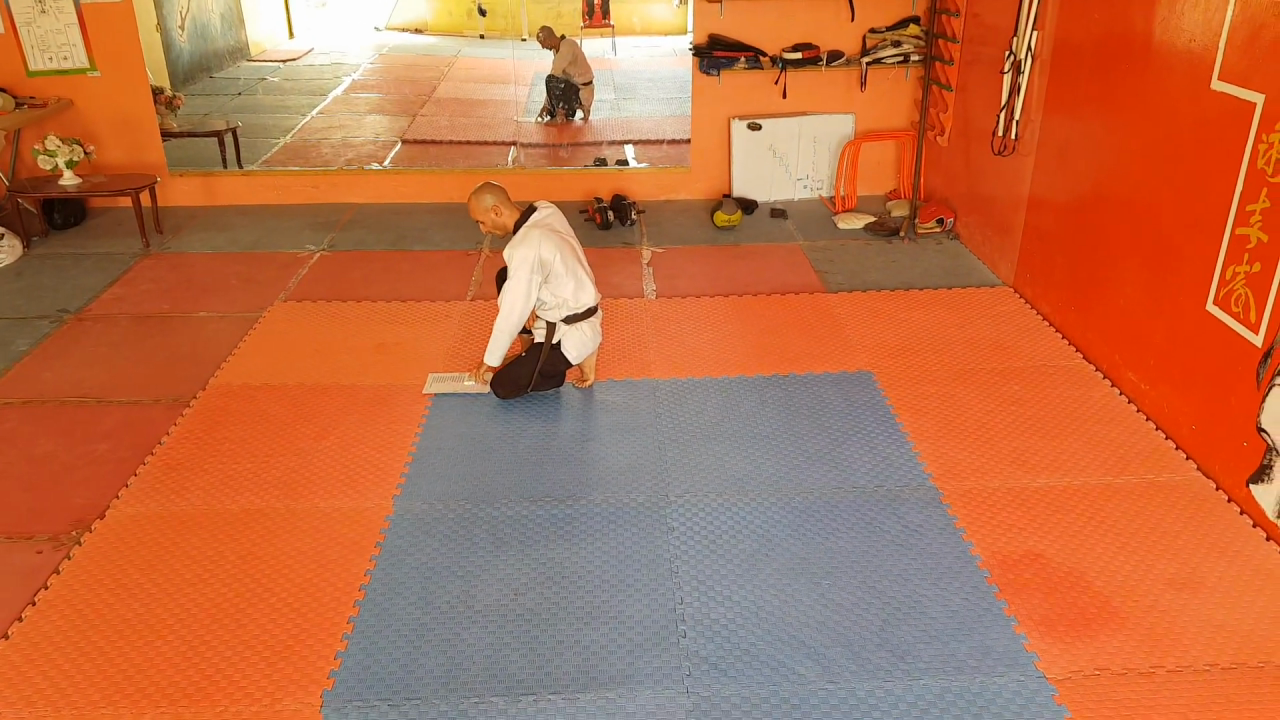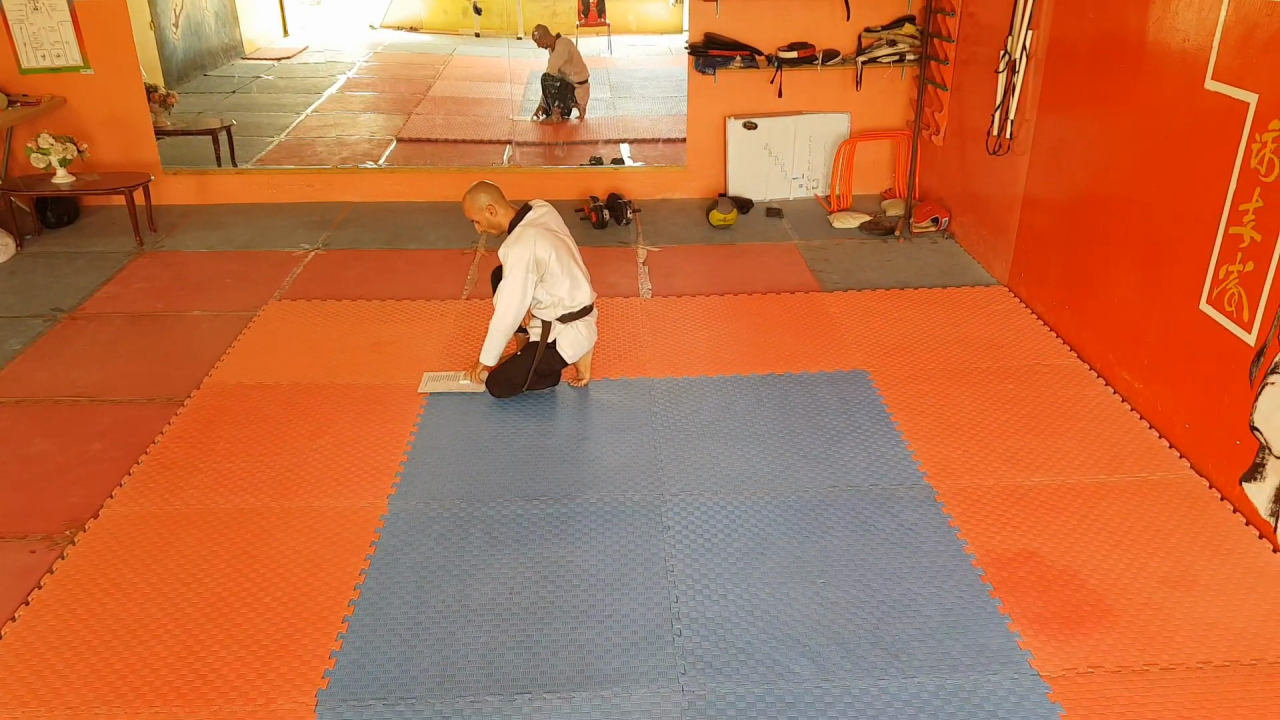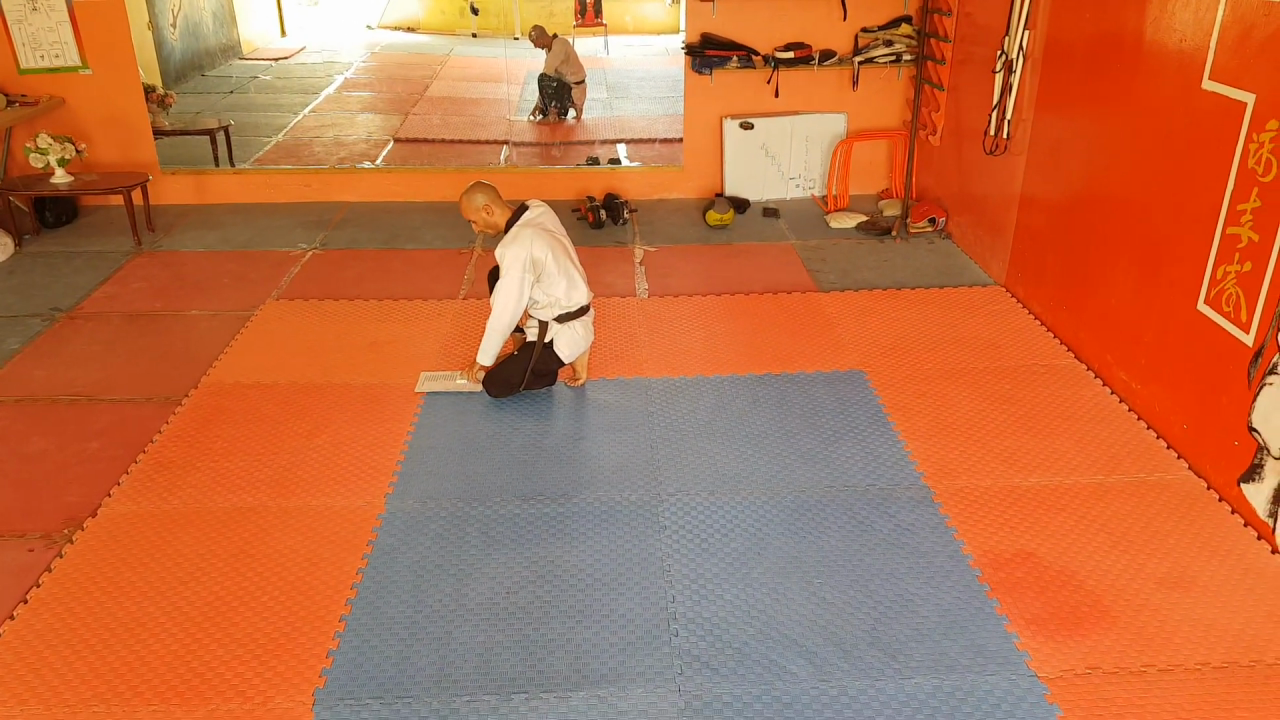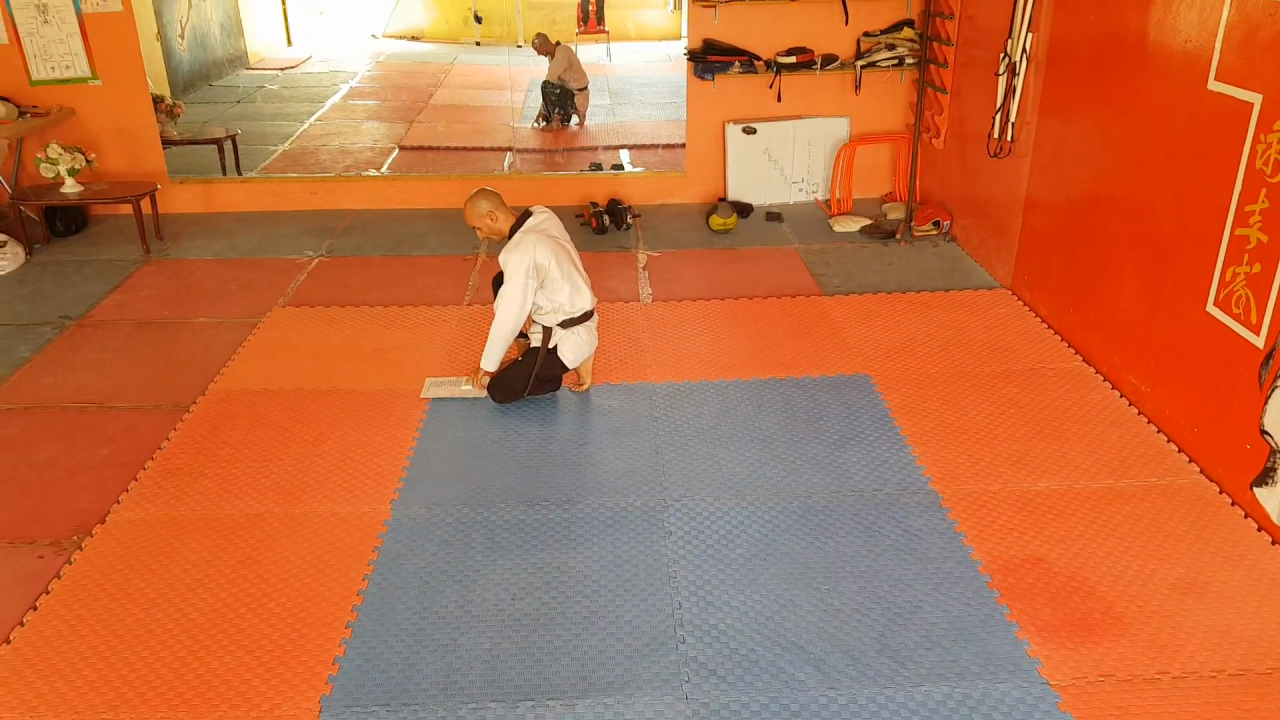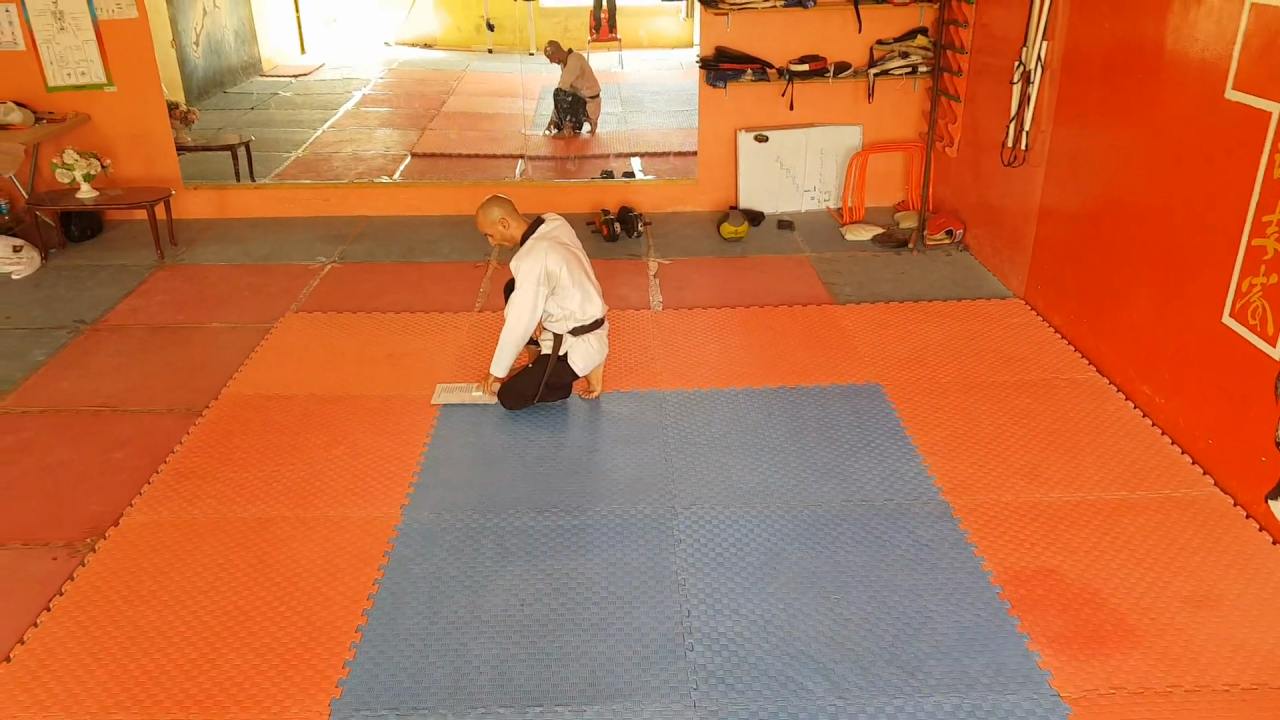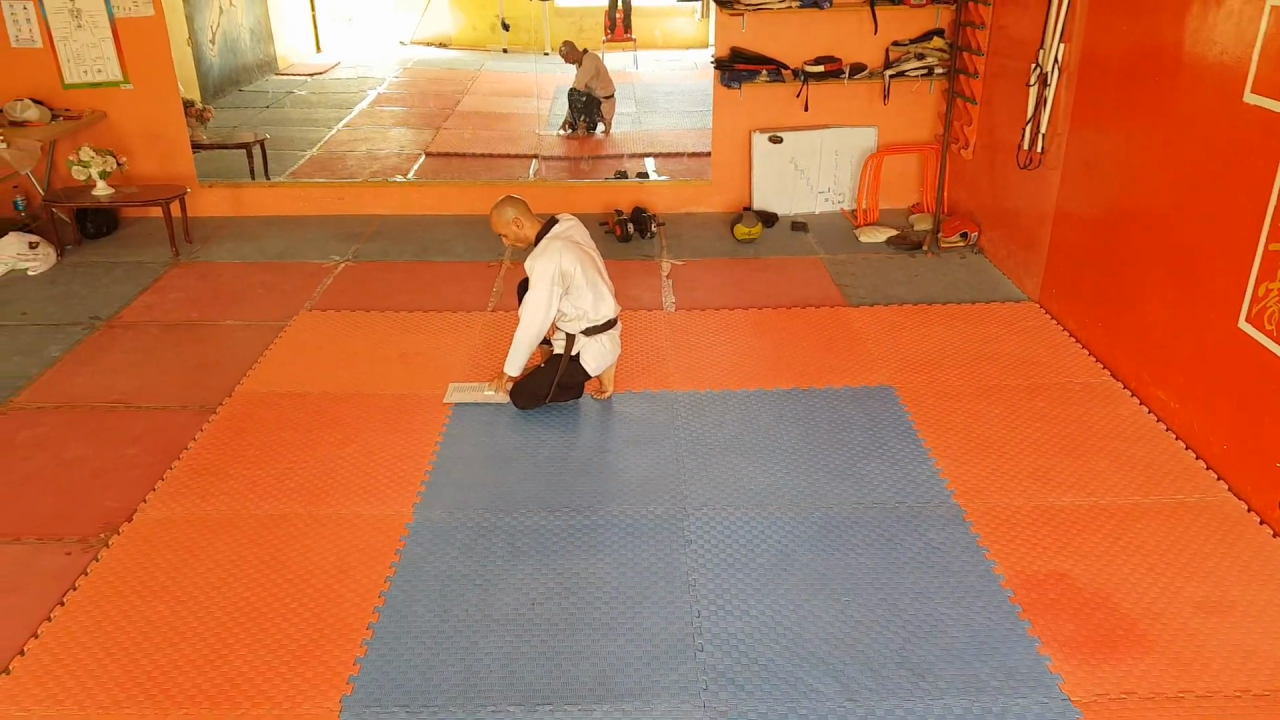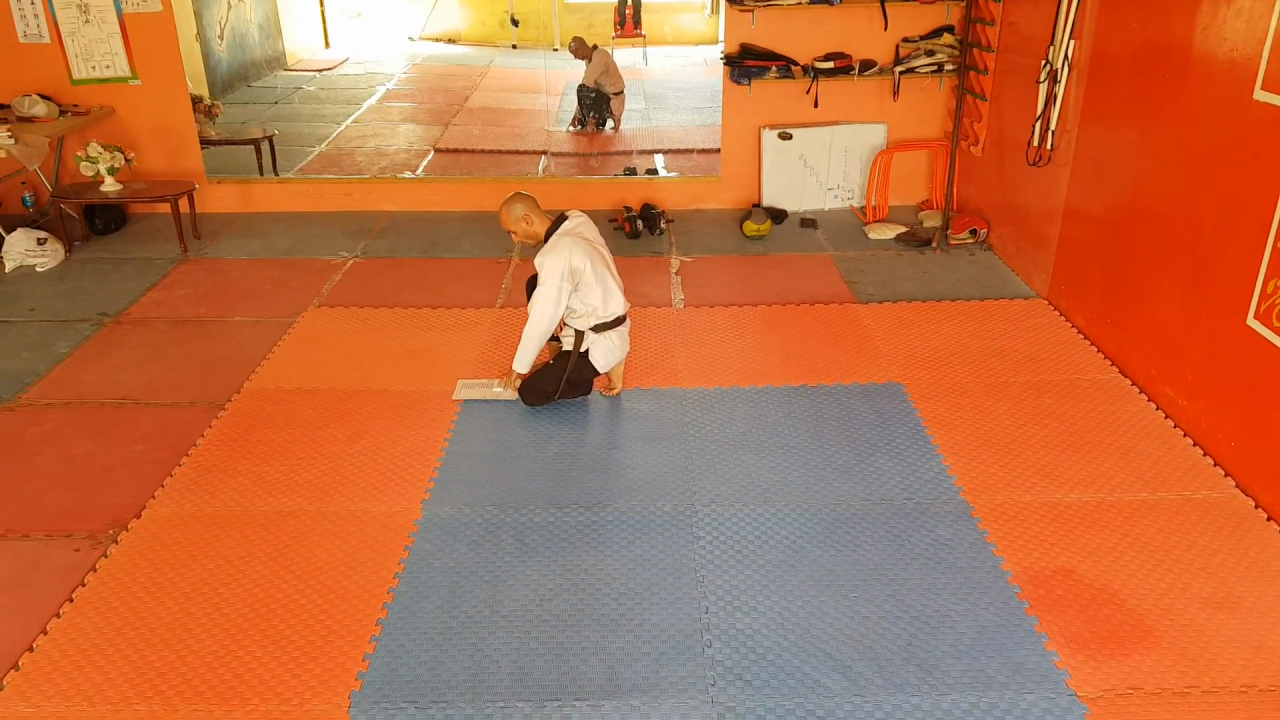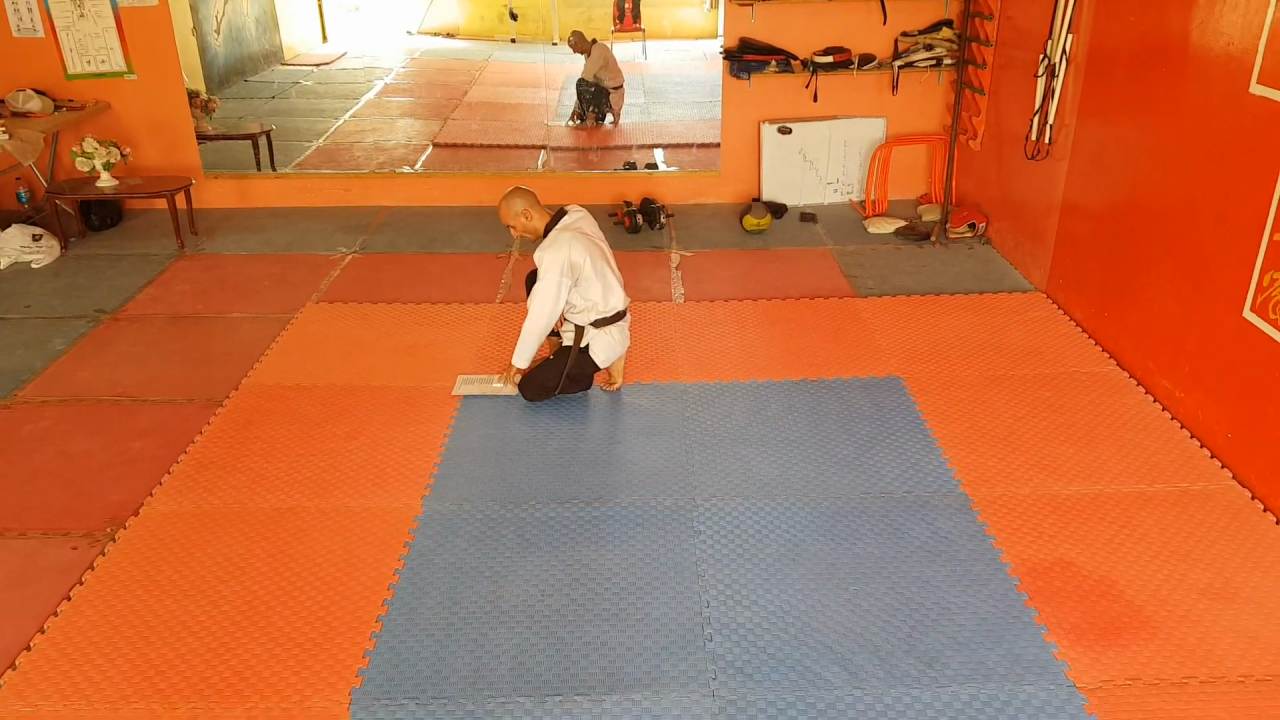
dt=0.2s
person 1, frame 1
left shoulder: (526, 249)
right shoulder: (546, 210)
left elbow: (511, 315)
left wrist: (490, 361)
right wrist: (528, 303)
left hip: (573, 334)
right hip: (576, 306)
left knee: (502, 386)
right knee: (506, 278)
left ankle: (578, 356)
right ankle: (530, 350)
person 1, frame 2
left shoulder: (521, 248)
right shoulder: (541, 209)
left elbow: (507, 314)
left wrist: (485, 360)
right wrist: (524, 301)
left hip: (568, 333)
right hip: (573, 307)
left knee: (498, 386)
right knee: (501, 277)
left ankle: (573, 354)
right ankle: (525, 349)
person 1, frame 3
left shoulder: (517, 248)
right shoulder: (538, 209)
left elbow: (504, 314)
left wrist: (482, 360)
right wrist: (519, 300)
left hip: (564, 332)
right hip: (568, 305)
left knee: (494, 385)
right knee: (498, 277)
left ankle: (569, 354)
right ankle: (522, 349)
person 1, frame 4
left shoulder: (521, 253)
right shoulder: (542, 215)
left elbow: (507, 320)
left wrist: (486, 366)
right wrist: (523, 307)
left hip: (569, 337)
right hip: (573, 310)
left knee: (499, 391)
right knee: (502, 283)
left ankle: (573, 359)
right ankle: (527, 356)
person 1, frame 5
left shoulder: (532, 260)
right shoulder: (554, 222)
left elbow: (517, 326)
left wrist: (496, 372)
right wrist: (535, 314)
left hip: (580, 345)
right hip: (584, 317)
left knee: (509, 397)
right knee: (513, 291)
left ankle: (584, 367)
right ankle: (538, 362)
person 1, frame 6
left shoulder: (546, 259)
right shoulder: (568, 223)
left elbow: (531, 326)
left wrist: (509, 371)
right wrist: (548, 312)
left hip: (591, 346)
right hip: (597, 318)
left knee: (521, 397)
right knee: (528, 290)
left ankle: (596, 367)
right ankle: (550, 363)
person 1, frame 7
left shoulder: (557, 256)
right shoulder: (577, 220)
left elbow: (540, 322)
left wrist: (518, 368)
right wrist: (556, 309)
left hip: (601, 342)
right hip: (606, 316)
left knee: (530, 393)
right knee: (536, 287)
left ankle: (605, 364)
right ankle: (559, 359)
person 1, frame 8
left shoulder: (556, 251)
right shoulder: (577, 214)
left elbow: (540, 317)
left wrist: (517, 363)
right wrist: (555, 304)
left hip: (600, 338)
right hip: (605, 310)
left knee: (530, 389)
right knee: (535, 281)
left ankle: (606, 358)
right ankle: (559, 354)
